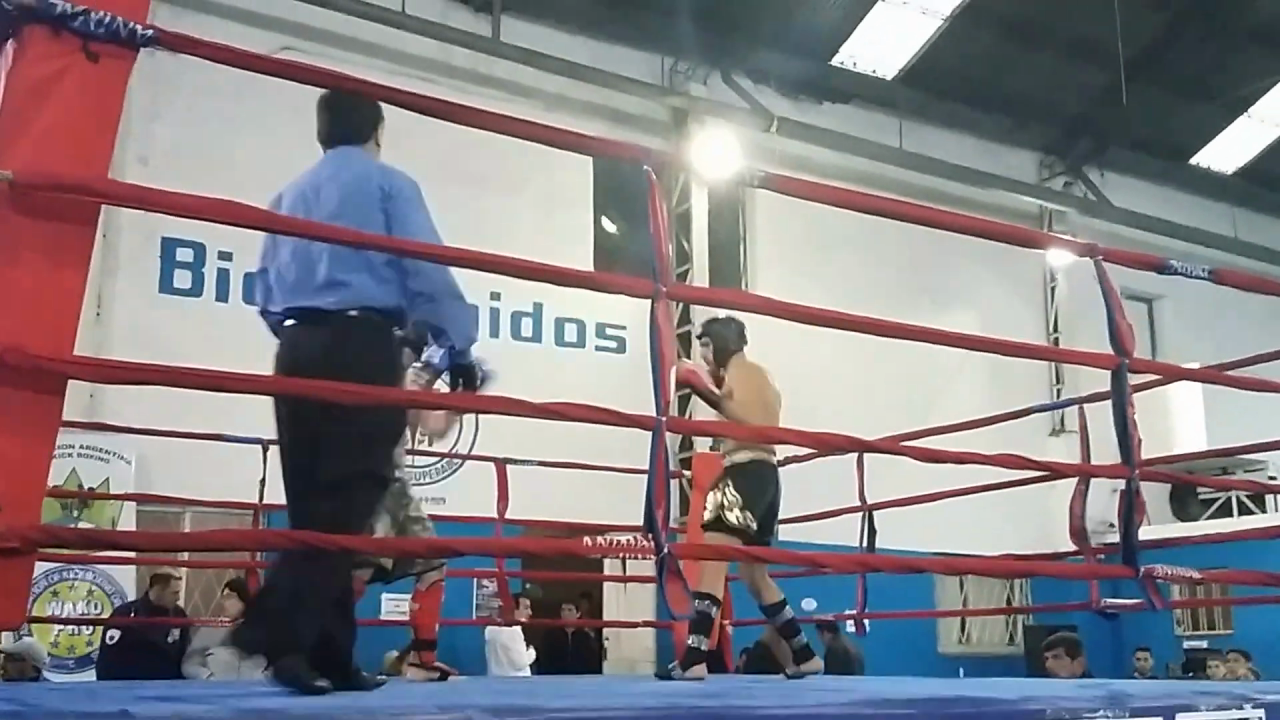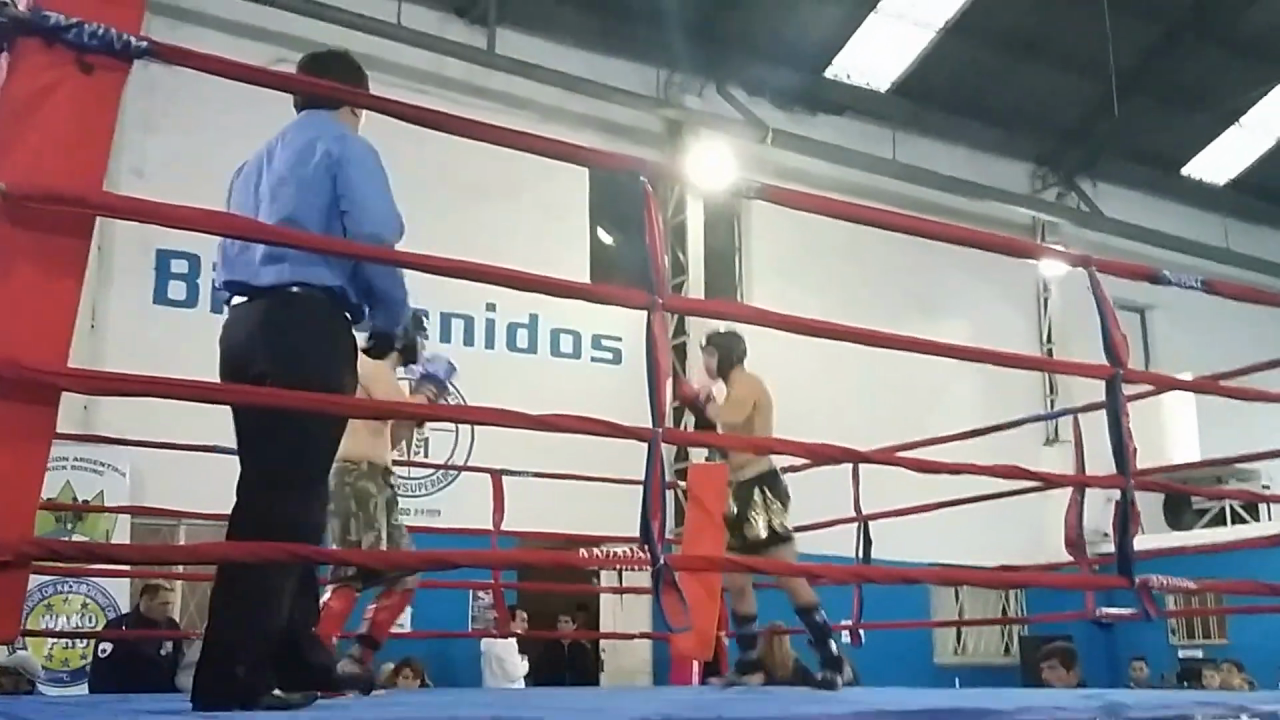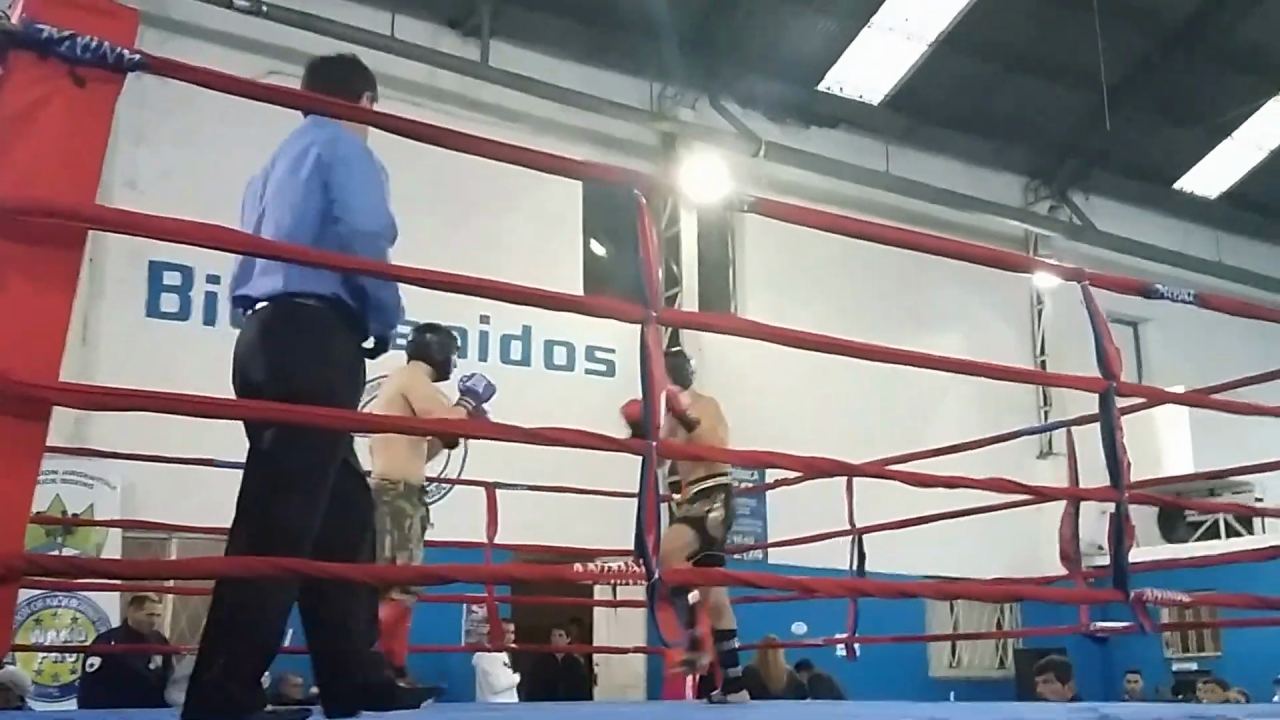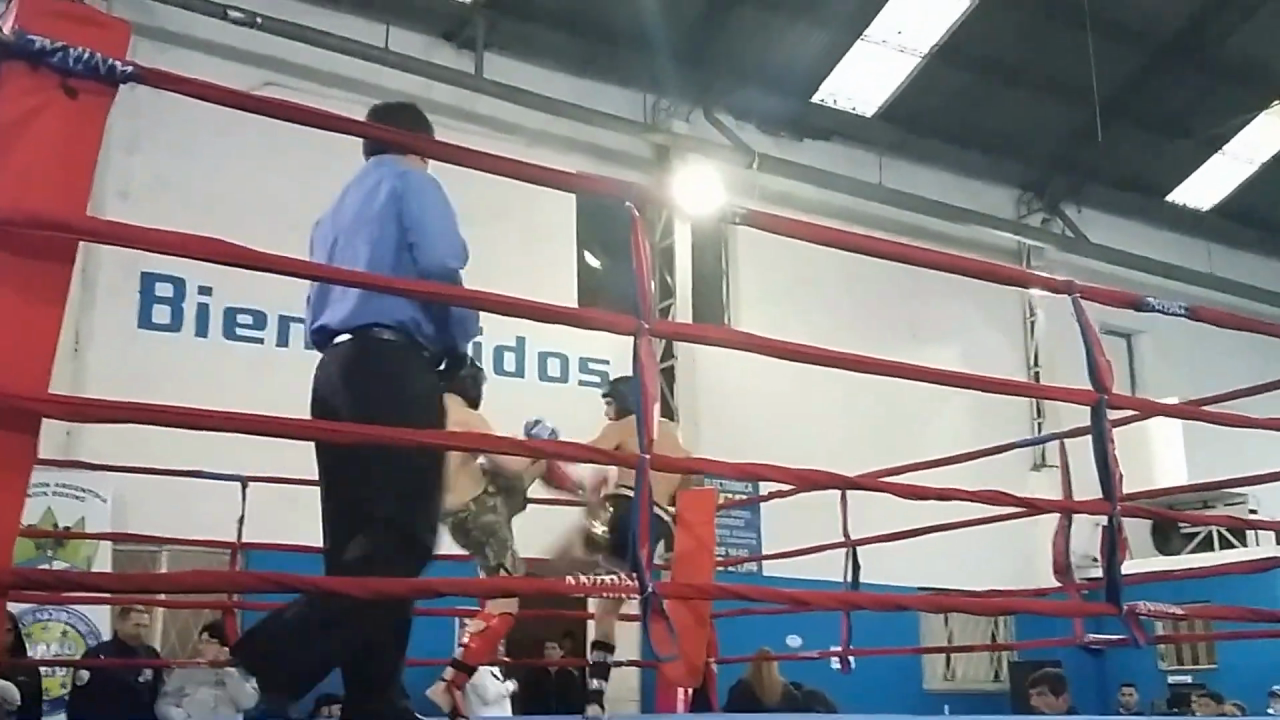
dt=0.4s
person 1, frame 1
left shoulder: (289, 196)
right shoulder: (388, 184)
left elbow: (266, 291)
right elbow: (426, 270)
right wrist: (458, 346)
left hip: (299, 348)
right hip: (362, 346)
left knee: (316, 500)
right knee: (348, 498)
left ankle: (327, 660)
right ankle: (277, 631)
person 1, frame 2
left shoulder: (256, 162)
right shoulder: (347, 148)
left elbow: (229, 258)
right elbow: (373, 239)
right wrist: (387, 321)
left hip: (248, 325)
right hip: (308, 327)
left knee: (278, 494)
right knee: (287, 501)
left ankle: (293, 657)
right ankle: (233, 675)
person 1, frame 3
left shoulder: (272, 166)
right shoulder: (345, 149)
left elbow: (251, 263)
right elbow: (363, 240)
right wrist: (385, 321)
left hip: (265, 336)
right hip: (316, 338)
left knee: (339, 512)
right knee: (282, 520)
person 1, frame 4
left shoulder: (336, 210)
right shoulder: (411, 182)
left elbow: (316, 300)
right elbow: (437, 269)
right wrist: (458, 341)
left hip: (339, 370)
right hip: (389, 366)
left knee: (366, 532)
right knee: (401, 534)
right ankle: (281, 651)
person 2, frame 1
left shoulder: (743, 372)
right shoulder: (758, 378)
left elbow: (752, 424)
left wrist: (714, 394)
right wrist: (712, 396)
left hip: (746, 474)
right hip: (760, 476)
left knee: (710, 563)
right knee: (755, 574)
left ankle: (692, 661)
right ankle: (804, 658)
person 2, frame 2
left shoulder: (747, 384)
right shoulder: (739, 391)
left elbow: (731, 425)
left wrist: (700, 401)
right wrist: (706, 421)
left hip: (759, 485)
right hip: (744, 488)
left knee: (789, 579)
right knee: (735, 581)
left ankle: (835, 663)
right ankle: (749, 667)
person 2, frame 3
left shoulder: (705, 405)
right shoulder: (673, 418)
left elbow: (715, 450)
left wrist: (687, 419)
right wrist: (640, 428)
left hip: (714, 497)
right hip: (695, 501)
left knee: (667, 553)
right knee: (713, 595)
left ankle: (694, 644)
right ankle: (733, 686)
person 2, frame 4
left shoulder: (622, 428)
right shoulder: (670, 434)
right elbow: (689, 480)
left wrist: (543, 443)
left hip: (625, 508)
right hip: (657, 524)
right knee: (607, 612)
person 3, frame 1
left shoulder: (410, 377)
left elbow: (434, 431)
right wrist: (426, 373)
left hip: (394, 481)
left knee: (432, 567)
right knee: (361, 568)
left ankle: (424, 658)
person 3, frame 2
left shoulder: (380, 374)
right shoulder: (371, 365)
left elbow: (396, 438)
left wrist: (418, 394)
right wrist: (431, 388)
left hip: (376, 481)
right hip: (358, 478)
left knee: (404, 576)
right knee: (353, 576)
left ankle: (358, 657)
person 3, frame 3
left shoulder: (401, 384)
right shoulder: (412, 377)
left elbow: (435, 446)
right elbow: (447, 420)
left wrist: (466, 410)
right wrist: (470, 401)
left hip: (403, 497)
right hip: (395, 495)
left knee: (397, 593)
right knee: (398, 592)
left ankle: (391, 677)
person 3, frame 4
right shoulder: (462, 416)
right elbow: (512, 463)
left hip: (455, 516)
right hip: (479, 510)
right knee: (501, 601)
right ankle: (451, 684)
